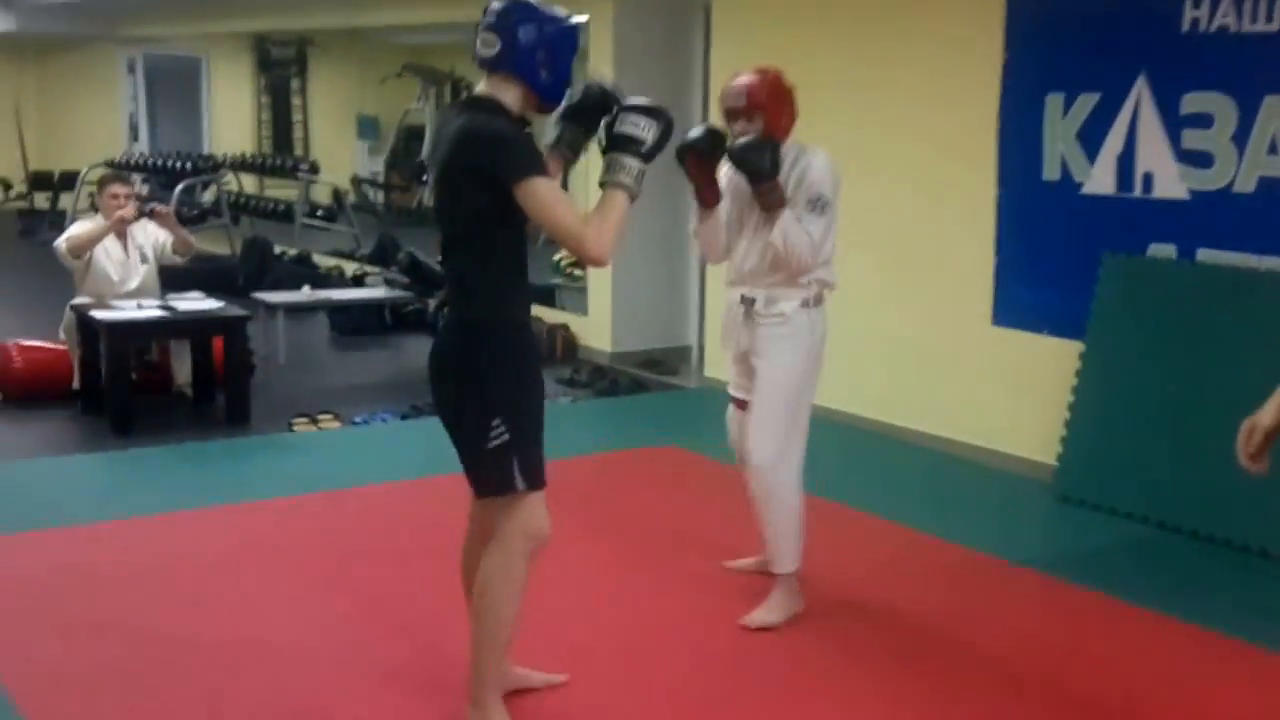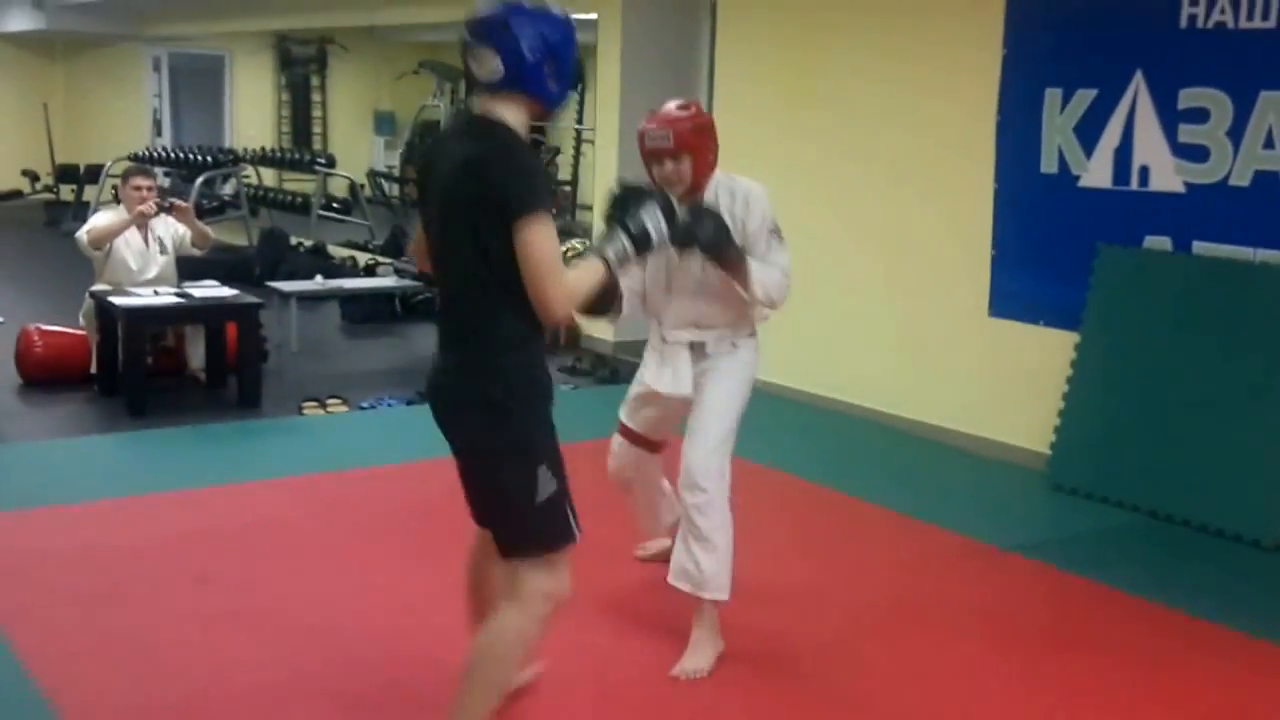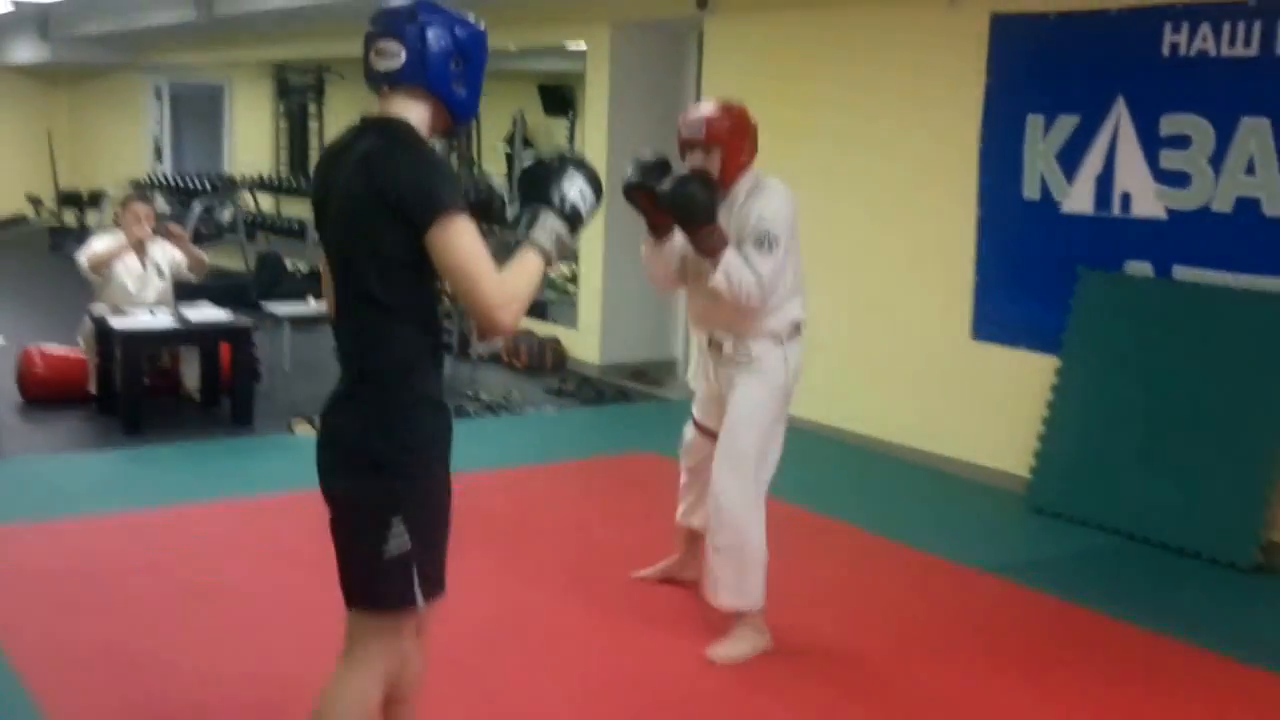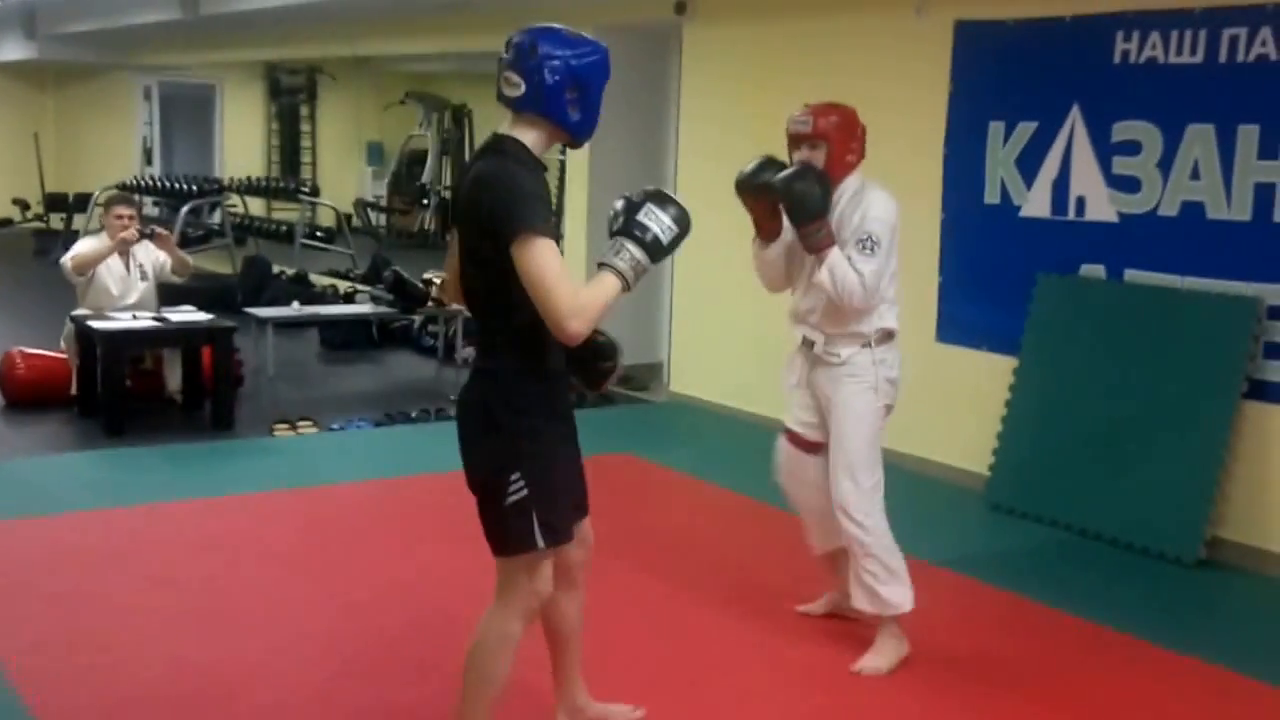
dt=1s
person 1, frame 1
left shoulder: (464, 126)
right shoulder: (498, 137)
right elbow: (591, 245)
left wrist: (568, 140)
right wrist: (626, 162)
left hip: (478, 340)
right hip: (488, 349)
left knee: (493, 517)
right knee: (521, 527)
person 1, frame 2
left shoulder: (448, 145)
right shoulder: (511, 163)
left elbow: (427, 257)
right elbow: (554, 302)
right wrist: (623, 244)
left hip: (459, 374)
right hip: (502, 385)
left knee: (502, 534)
right knee: (538, 587)
person 1, frame 3
left shoulder: (343, 157)
right shoulder: (415, 165)
right elbow: (498, 310)
right wrist: (550, 224)
left hip: (371, 418)
right hip: (391, 431)
left knee: (403, 618)
right knee: (379, 646)
person 1, frame 4
left shoulder: (497, 169)
right shoulder: (512, 183)
left elbow: (463, 286)
right elbow: (568, 318)
right wrist: (632, 251)
left hip: (537, 397)
right hip: (510, 409)
left knee: (570, 559)
right knee: (523, 591)
person 2, frame 1
left shoulder: (813, 167)
right shoulder: (736, 168)
left elbow: (802, 254)
right elbow: (713, 250)
left wrist: (767, 189)
right wrist: (705, 186)
left hip: (790, 317)
right hip: (745, 314)
left knee: (768, 447)
right knee: (746, 438)
left ankle: (787, 584)
right ankle: (772, 552)
person 2, frame 2
left shoulder: (745, 197)
left elbow: (776, 287)
right elbow: (639, 296)
left wrist: (724, 252)
left hip: (726, 355)
right hip: (666, 354)
left knee: (701, 471)
right knee: (628, 462)
left ankle: (709, 625)
right ankle: (672, 534)
person 2, frame 3
left shoulder: (769, 201)
right shoulder: (704, 199)
left elbow: (751, 293)
right elbow: (668, 277)
left wrist: (706, 229)
right wrist: (658, 219)
left hip: (765, 358)
right hip: (721, 353)
left knee: (732, 484)
right knee: (698, 455)
left ankle: (752, 623)
right ankle: (687, 558)
person 2, frame 4
left shoulder: (873, 205)
right shoulder: (809, 200)
left elbow: (853, 294)
right elbow: (775, 278)
left wrist: (816, 227)
right wrist: (766, 216)
left hip: (860, 362)
right hip: (815, 356)
left knee: (855, 493)
right knee: (795, 466)
left ankle: (892, 629)
right ankle: (846, 586)
person 3, frame 1
left shoulder: (148, 229)
right shoulder: (86, 229)
left elbow: (186, 252)
right elbow: (67, 250)
left wrist: (172, 227)
right wrist: (111, 225)
right knee: (78, 316)
left ankle: (185, 383)
person 3, frame 2
left shoulder: (167, 222)
right shoulder: (107, 218)
left elbow: (205, 243)
right elbow: (89, 241)
left wrist: (190, 221)
right wrist: (132, 220)
right knee: (96, 307)
left ankle: (200, 367)
person 3, frame 3
left shoulder: (164, 247)
right shoulder: (106, 243)
left elbow: (200, 269)
right elbow: (89, 265)
left wrist: (185, 246)
right wrist: (129, 244)
left ankle: (194, 387)
person 3, frame 4
left shoulder: (148, 249)
right shoulder: (89, 245)
left elbow: (184, 272)
right elbow: (72, 268)
left wrist: (171, 249)
right wrist: (114, 246)
left ankle: (177, 390)
